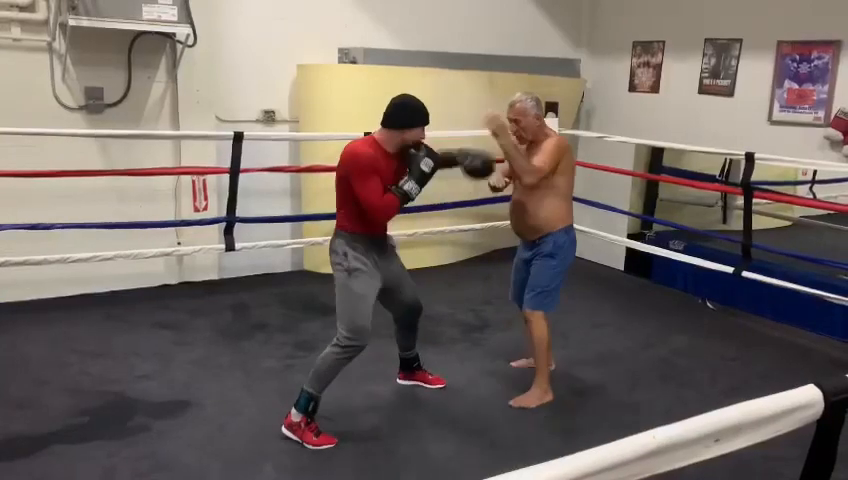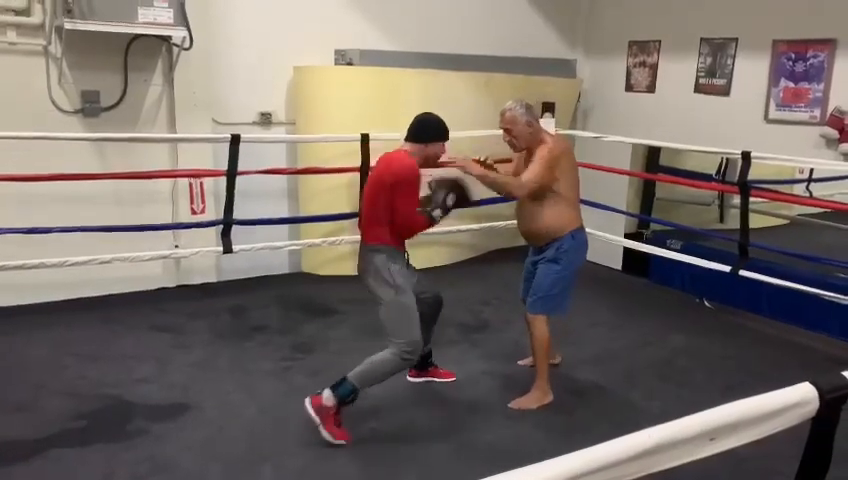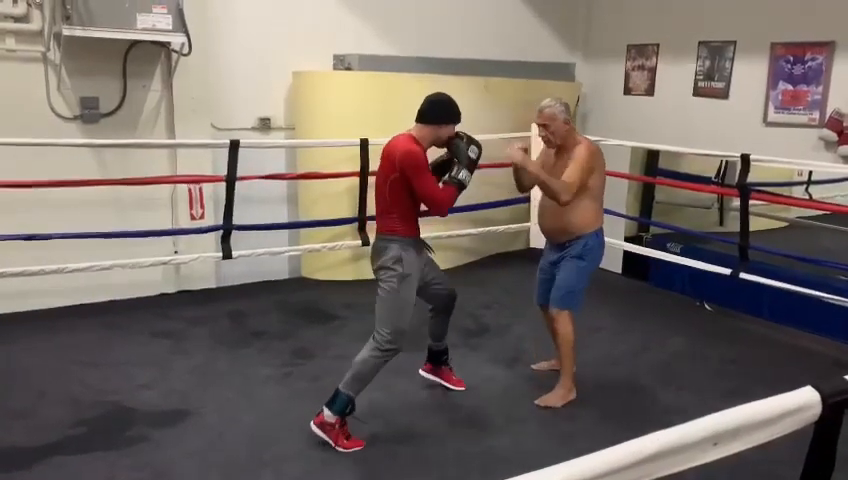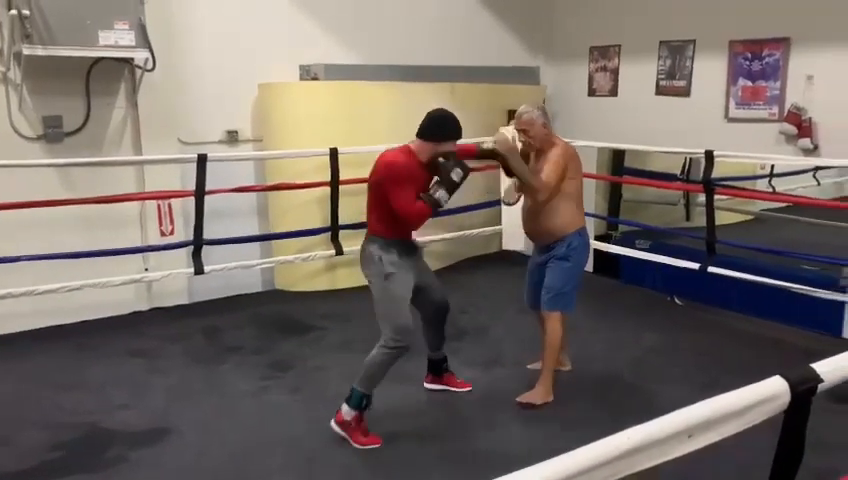
dt=1s
person 1, frame 1
left shoulder: (399, 150)
right shoulder: (359, 154)
left elbow: (423, 151)
right elbow: (380, 210)
left wrist: (462, 158)
right wrist: (416, 176)
left hip: (381, 245)
right hip: (352, 249)
left knee: (410, 306)
right knee: (353, 338)
left ankle: (409, 369)
right ankle: (299, 416)
person 1, frame 2
left shoulder: (389, 162)
right shoulder: (407, 168)
right elbow: (406, 227)
left wrist: (442, 198)
right wrist: (439, 206)
left hip: (381, 256)
right hip: (384, 261)
left knee: (431, 302)
right knee: (404, 350)
left ankle: (423, 367)
right ankle: (328, 401)
person 1, frame 3
left shoulder: (408, 146)
right shoulder: (408, 152)
left elbow: (422, 181)
right elbow: (439, 204)
left wrist: (449, 160)
right wrist: (465, 167)
left hip: (409, 244)
right hip: (397, 250)
left knee: (445, 295)
right knee: (388, 341)
left ankle: (436, 363)
right ankle: (331, 416)
person 1, frame 4
left shoulder: (428, 157)
right shoulder: (393, 164)
left elbow: (459, 152)
right elbow: (411, 217)
left wrist: (492, 151)
right wrist: (445, 185)
left hip: (405, 249)
right hip: (383, 254)
left knee: (437, 307)
right knee: (397, 339)
left ankle: (437, 373)
right ankle: (349, 414)
person 2, frame 1
left shoulder: (554, 144)
right shoulder: (521, 144)
left elbow: (529, 178)
right elbow: (506, 175)
left wrist: (504, 139)
right wrist: (497, 179)
left hip: (554, 242)
right hip: (529, 241)
left knee: (533, 310)
right knee: (524, 302)
left ankle: (541, 388)
right ankle: (542, 356)
person 2, frame 2
left shoulder: (550, 151)
right shoulder: (525, 151)
left elbow: (520, 190)
right elbow: (511, 186)
left wrist: (477, 172)
right wrist: (491, 172)
left hip: (563, 244)
right hip: (540, 243)
left knee: (536, 313)
right knee: (531, 302)
left ankle: (541, 389)
right ankle: (548, 354)
person 2, frame 3
left shoulder: (584, 151)
right shoulder: (550, 150)
left elbow: (563, 194)
right elbow: (524, 186)
left wrist: (528, 165)
right wrist: (521, 164)
left hip: (582, 245)
right hip: (555, 244)
left knee: (559, 310)
right knee: (546, 304)
left ankle: (566, 387)
right ankle: (562, 358)
person 2, frame 4
left shoulder: (560, 153)
right shoulder: (532, 153)
left elbow: (541, 193)
right elbow: (518, 191)
left wrist: (512, 157)
right wrist: (512, 176)
left hip: (568, 245)
right hip: (543, 245)
left knee: (551, 311)
right knee: (540, 306)
left ankle: (544, 387)
right ankle: (559, 358)
